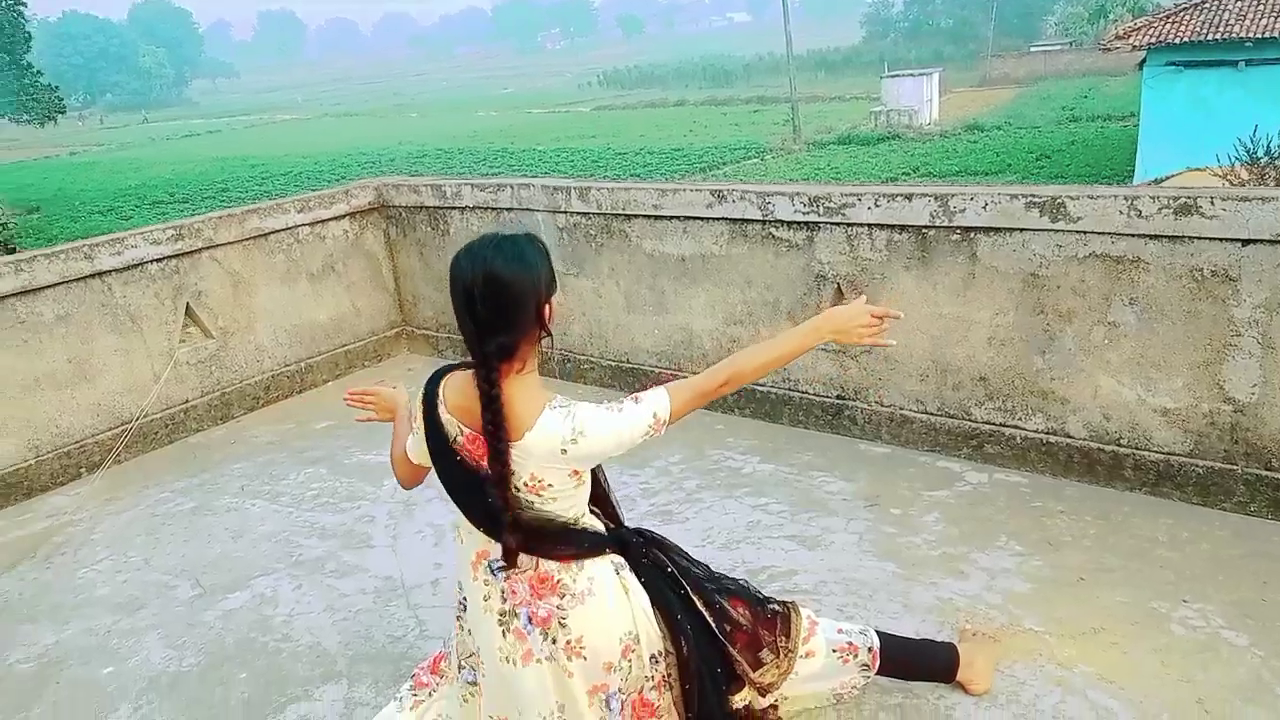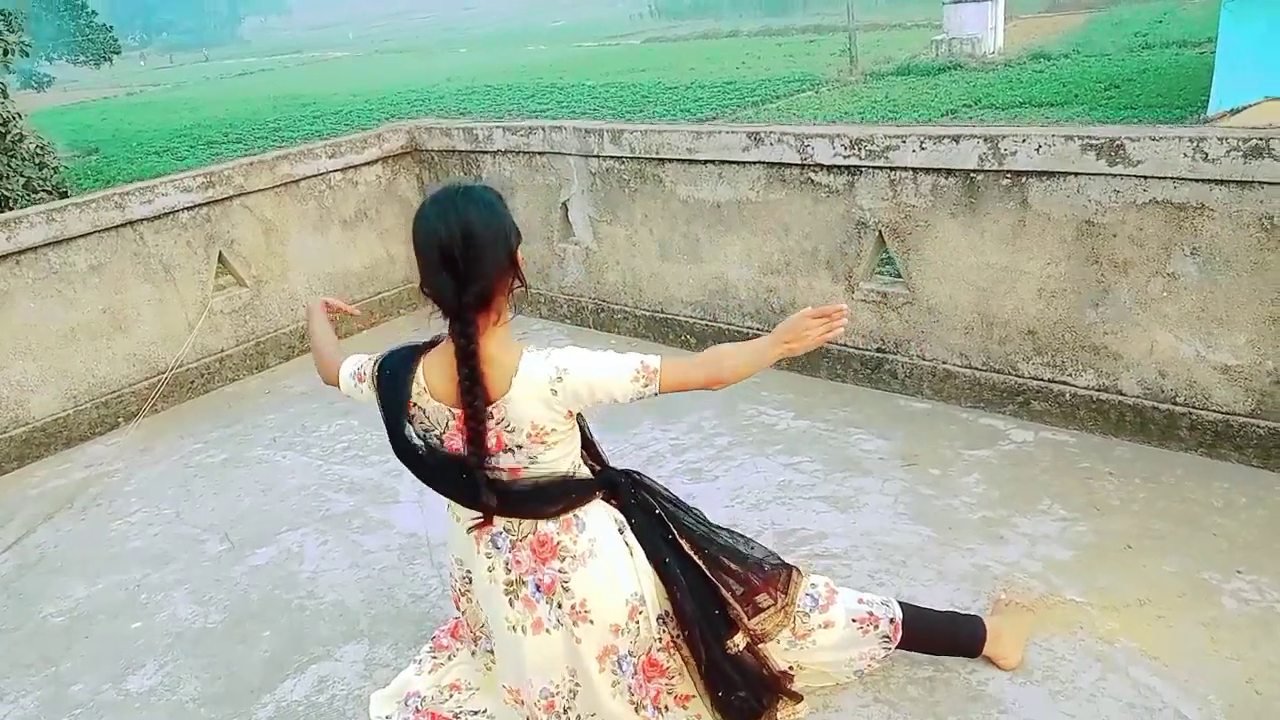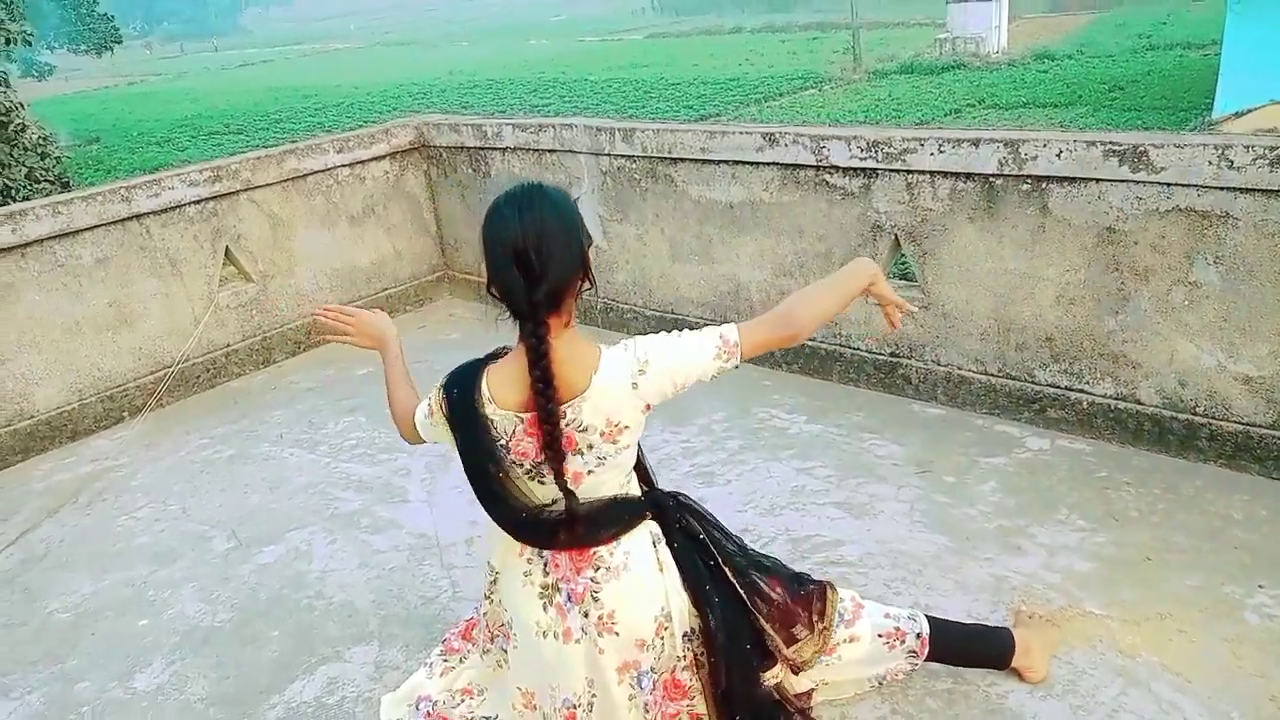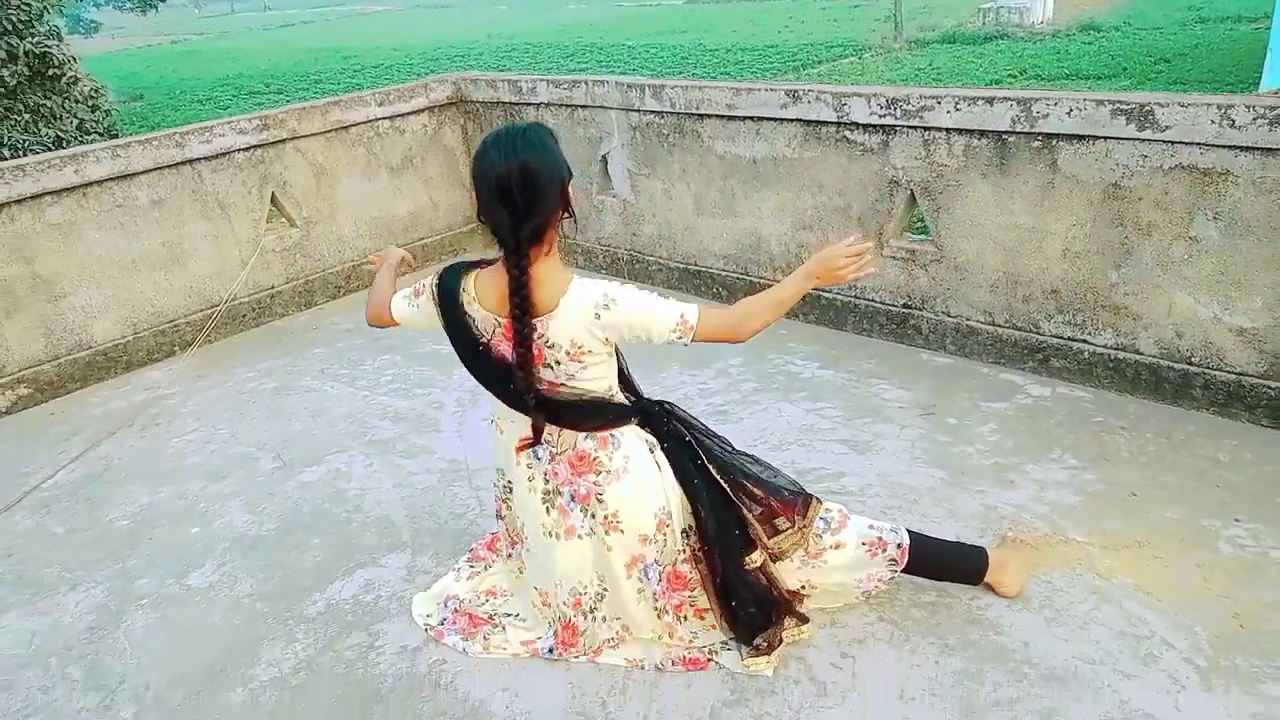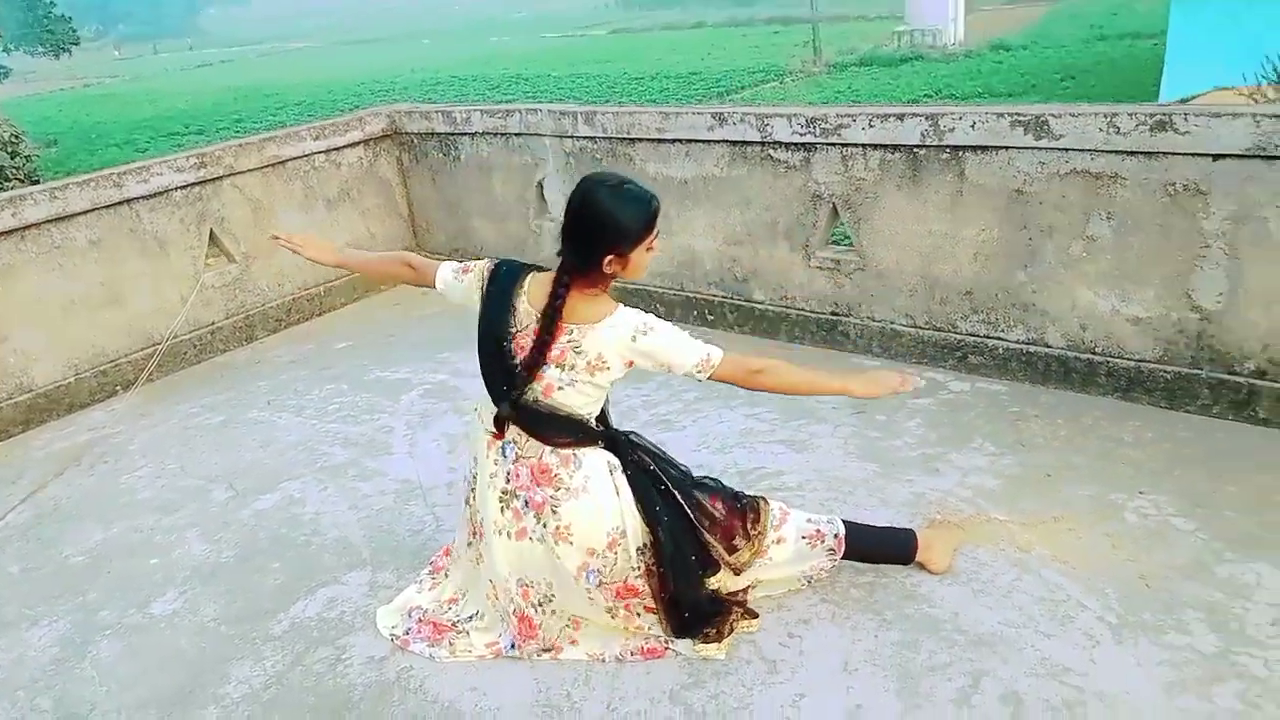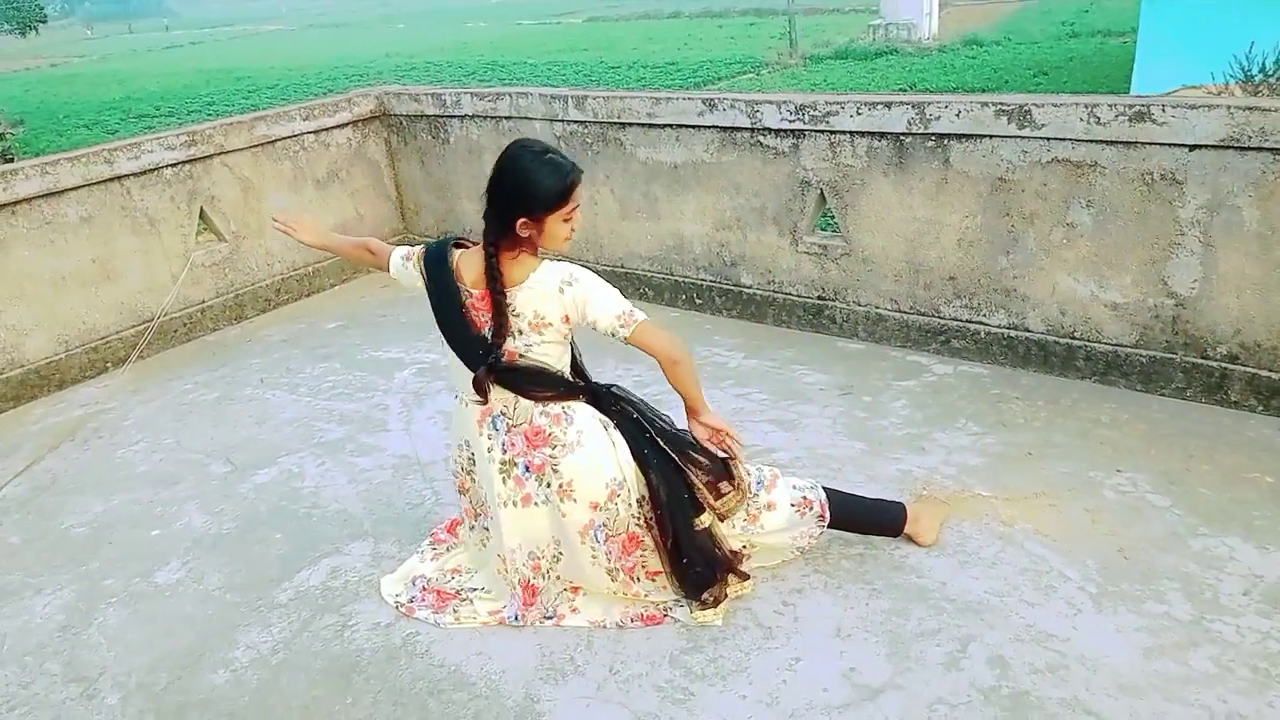
dt=0.7s
person 1, frame 1
left shoulder: (443, 394)
right shoulder: (570, 429)
left elbow: (407, 474)
right elbow: (713, 383)
left wrist: (403, 412)
right wrist: (827, 325)
left hip: (501, 618)
right hip: (587, 609)
right knee: (740, 636)
right ankle: (954, 662)
person 1, frame 2
left shoulder: (406, 380)
right shoulder: (555, 374)
left elbow: (332, 371)
right elbow: (702, 371)
left wrist: (320, 320)
right wrist: (780, 340)
left hip: (503, 587)
right hip: (594, 569)
right knee: (762, 601)
person 1, frame 3
left shoulder: (470, 393)
right shoulder: (629, 370)
left elbow: (411, 423)
right elbow: (785, 327)
left wrist: (386, 341)
right wrist: (864, 273)
left hip: (535, 603)
right hip: (630, 589)
right knee: (796, 614)
right ankle: (1010, 648)
person 1, frame 4
left shoulder: (461, 293)
right shoulder: (598, 304)
left elbow: (380, 311)
right elbow: (739, 324)
left wrist: (389, 263)
right wrist: (814, 271)
left hip: (542, 501)
right hip: (623, 485)
right knee: (785, 523)
right ankle: (984, 564)
person 1, frame 5
left shoulder: (502, 286)
right shoulder: (629, 331)
left elbow: (415, 267)
right elbow: (751, 371)
left wrist: (332, 252)
right wrist: (854, 383)
left hip: (505, 503)
right hip: (582, 503)
right knee: (731, 525)
right ankle: (912, 546)
person 1, frame 6
left shoulder: (440, 265)
right shoulder: (563, 285)
left elbow: (379, 252)
right elbow: (670, 352)
left wrist: (321, 236)
right wrist: (700, 413)
left hip: (500, 467)
right hip: (573, 457)
right knee: (727, 483)
right ankle: (901, 518)
